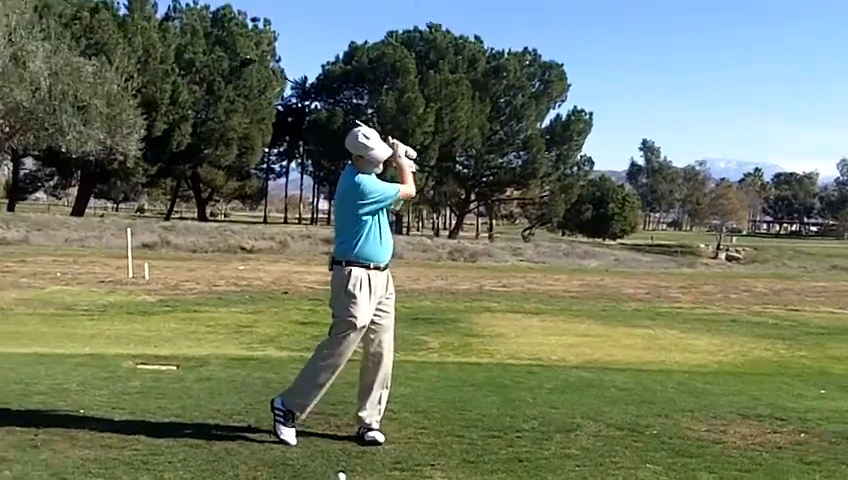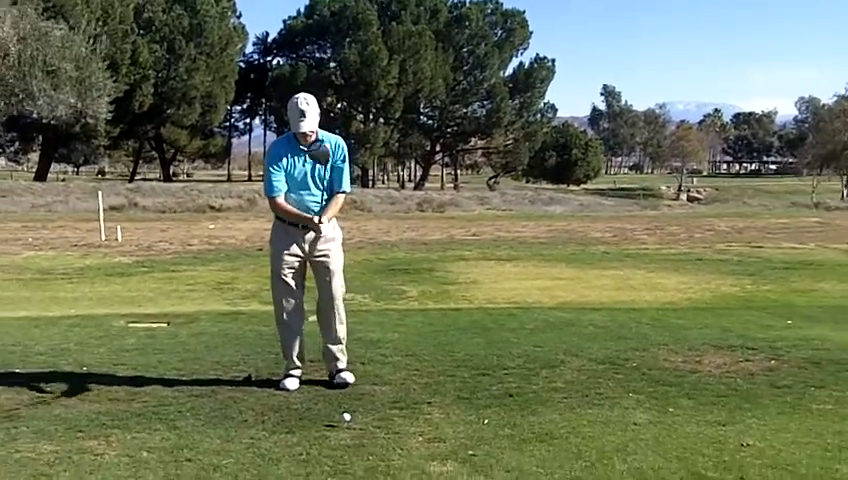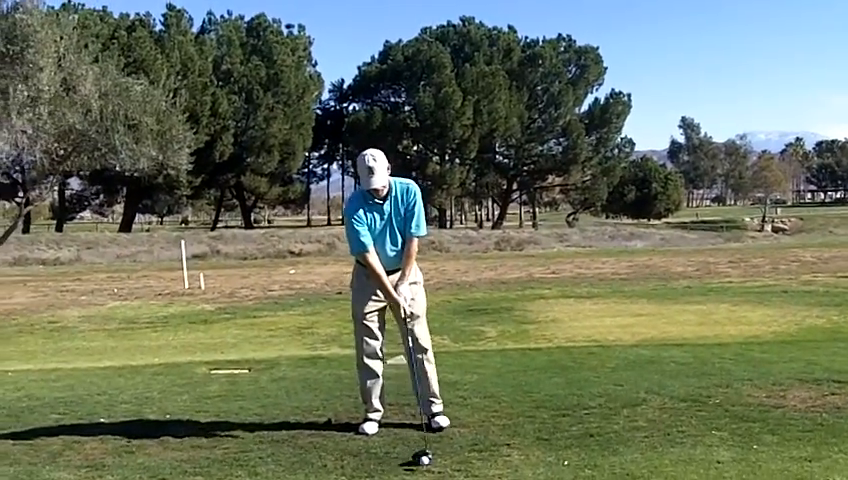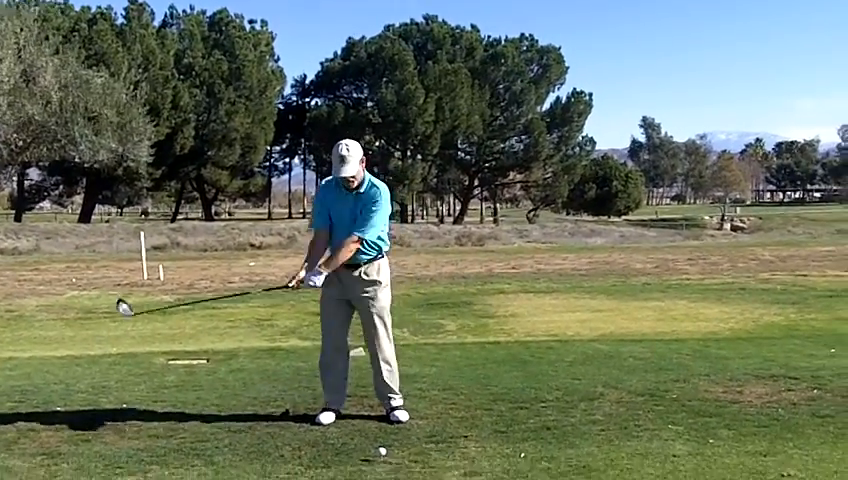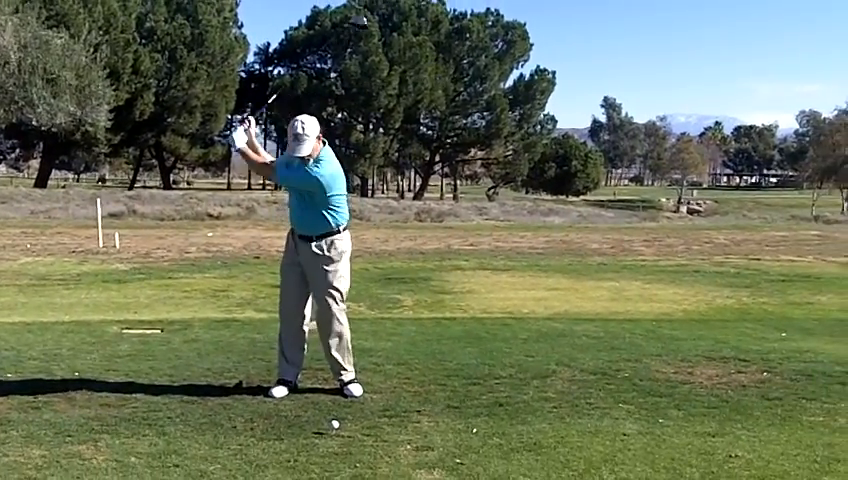
dt=1s
person 1, frame 1
left shoulder: (364, 176)
right shoulder: (360, 184)
left elbow: (395, 194)
right elbow: (408, 191)
left wrist: (399, 158)
right wrist: (401, 162)
left hip: (379, 276)
right hip: (357, 277)
left knee: (380, 354)
right knee: (339, 347)
left ankle: (369, 422)
right ankle: (288, 406)
person 1, frame 2
left shoulder: (336, 146)
right shoulder: (277, 150)
left elbow: (340, 193)
right elbow: (275, 201)
left wrist: (323, 219)
right wrist: (307, 219)
left hip: (326, 232)
right hip: (287, 232)
left knee: (332, 295)
right knee: (287, 302)
left ankle: (338, 364)
right ankle: (293, 367)
person 1, frame 3
left shoulder: (409, 191)
right shoulder: (354, 205)
left elbow: (413, 241)
right elbow: (367, 254)
left wrist: (403, 284)
right wrist: (392, 295)
left hip: (406, 273)
right hip: (369, 278)
left knee: (419, 343)
right knee: (369, 348)
left ankle: (433, 407)
right ankle: (373, 411)
person 1, frame 4
left shoulder: (378, 193)
right shoulder: (326, 189)
left elbow: (353, 241)
right elbow: (321, 235)
left wrist: (321, 270)
right wrist: (307, 267)
left hip: (371, 270)
right hip: (333, 270)
left knee: (379, 339)
right knee: (332, 340)
left ankle: (393, 402)
right ankle: (332, 403)
person 1, frame 5
left shoulder: (319, 172)
right shoulder: (301, 153)
left elbow: (268, 172)
right elbow: (275, 166)
left wrist: (241, 147)
right wrist: (250, 138)
left hip: (328, 247)
right hip: (298, 242)
left knee: (330, 313)
right knee: (291, 312)
left ankle: (346, 376)
right ankle: (288, 376)
